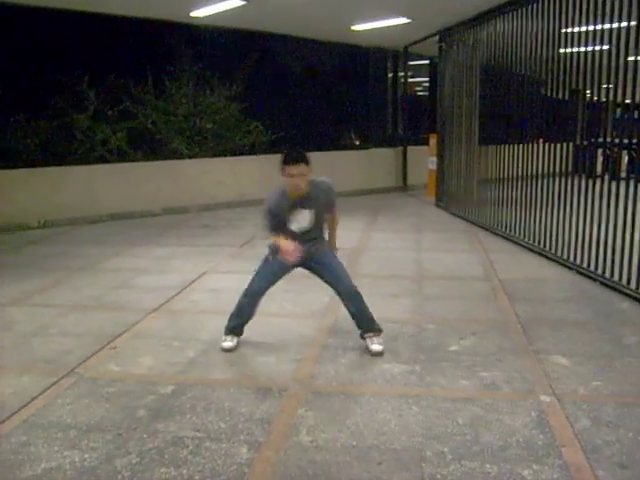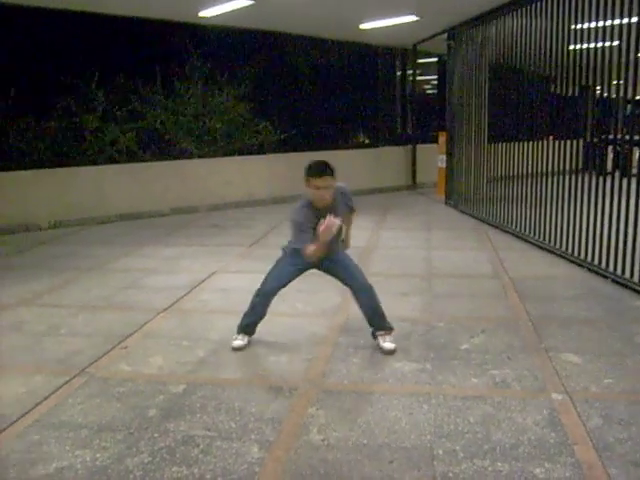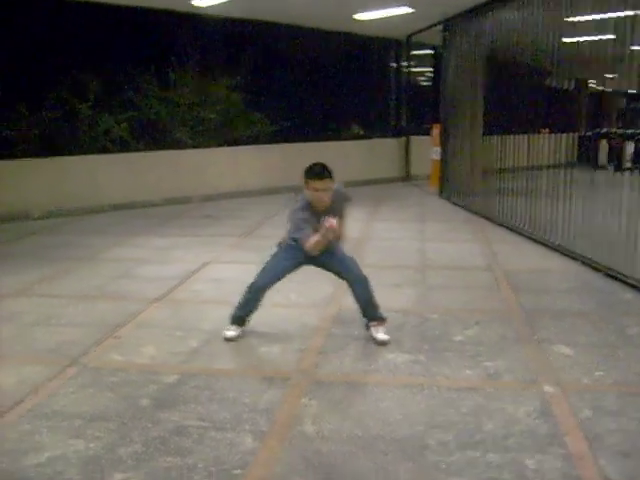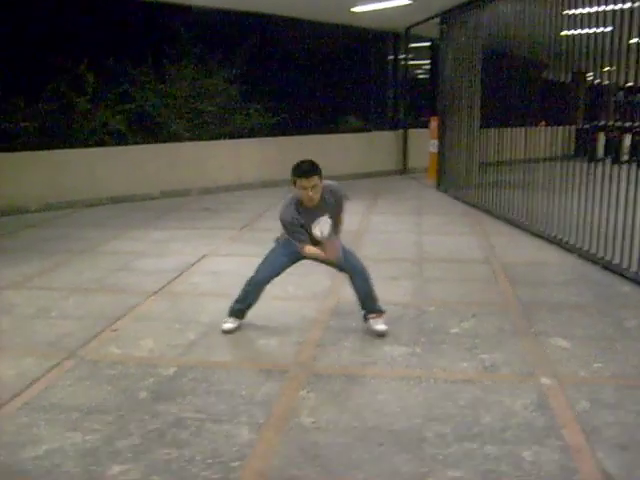
dt=0.1s
person 1, frame 1
left shoulder: (323, 187)
right shoulder: (275, 203)
left elbow: (331, 208)
right elbow: (276, 236)
left wrist: (332, 238)
right wrist: (285, 245)
left hip: (318, 249)
right hip: (285, 250)
left knee: (347, 289)
right knee: (254, 289)
left ankle: (370, 333)
right ankle: (233, 332)
person 1, frame 2
left shoulder: (342, 193)
right shoulder: (300, 215)
right elbow: (311, 254)
left wrist: (347, 236)
right wrist: (322, 240)
left hip: (333, 250)
right hip: (302, 254)
left knee: (362, 287)
right knee: (267, 289)
left ankle: (382, 331)
right ankle: (245, 331)
person 1, frame 3
left shoulder: (338, 193)
right shoulder: (299, 213)
right elbow: (311, 247)
left wrist: (337, 232)
right wrist: (325, 234)
left hip: (328, 246)
right hip: (295, 248)
left knee: (357, 277)
right knee: (260, 284)
left ankle: (375, 322)
right ankle: (237, 322)
person 1, frame 4
left shoulder: (332, 190)
right shoulder: (288, 213)
right elbow: (305, 248)
left wrist: (336, 234)
right wrist: (326, 255)
left hip: (327, 243)
right hip: (293, 244)
left knee: (358, 269)
right knee: (260, 278)
left ankle: (373, 314)
right ankle: (236, 314)
